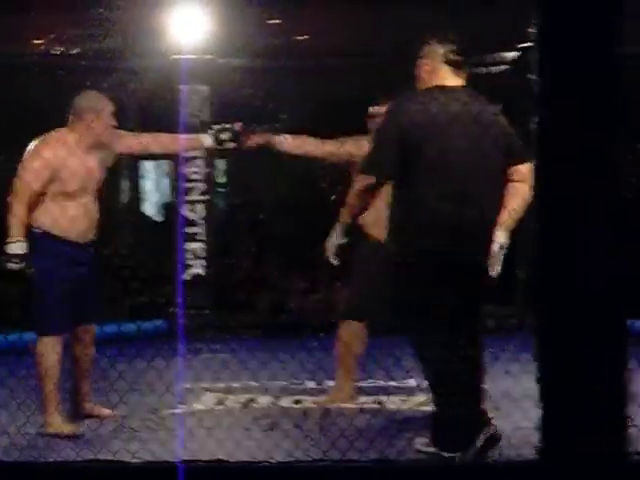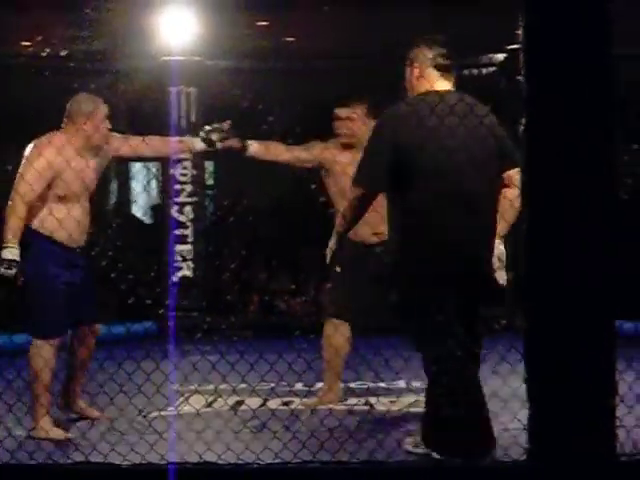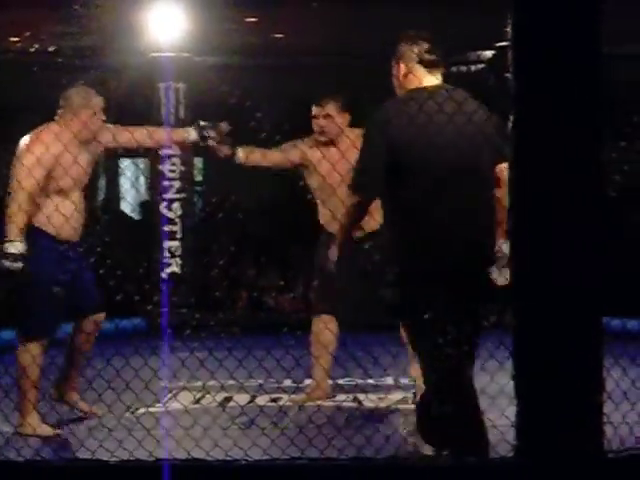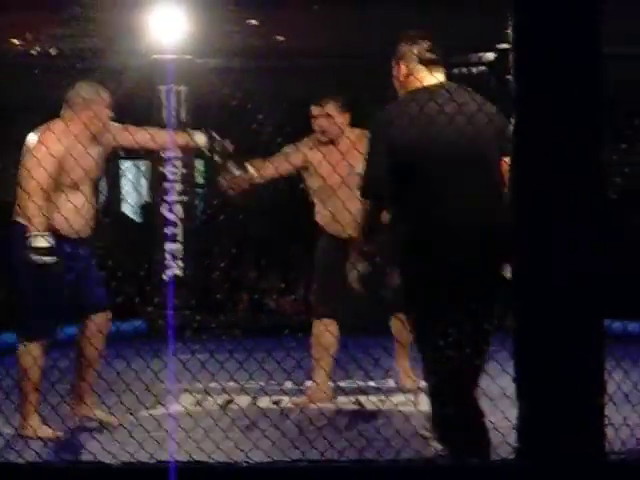
dt=0.1s
person 1, frame 1
left shoulder: (407, 109)
right shoulder: (491, 113)
left elbow: (371, 179)
right elbow: (523, 177)
left wrist: (342, 225)
right wrist: (499, 232)
left hip: (423, 248)
right hip: (475, 248)
left knee: (435, 341)
right knee: (461, 340)
left ankle: (470, 427)
right ankle: (449, 434)
person 1, frame 2
left shoulder: (398, 118)
right shoulder: (483, 116)
left elbow: (364, 191)
right elbow: (513, 182)
left wrist: (338, 235)
right wrist: (496, 240)
left hip: (425, 255)
right hip: (474, 253)
left knee: (444, 350)
right knee: (461, 345)
left ankle: (470, 440)
right ankle: (440, 435)
person 1, frame 3
left shoulder: (391, 117)
right shoulder: (478, 110)
left elbow: (364, 194)
right elbow: (503, 178)
left wrist: (339, 241)
right wrist: (498, 239)
left hip: (423, 254)
right hip: (475, 250)
left knee: (439, 348)
right knee: (459, 344)
left ankle: (466, 444)
right ankle: (432, 427)
person 1, frame 4
left shoulder: (394, 118)
right shoulder: (482, 107)
left elbow: (376, 198)
right elbow: (507, 173)
left wrist: (358, 253)
right wrist: (501, 234)
left hip: (430, 256)
right hip: (486, 249)
left knee: (443, 350)
right knee: (470, 345)
left ankle: (468, 447)
right ankle: (456, 431)
person 2, frame 1
left shoulder: (108, 144)
right shoulder: (50, 149)
left elbow: (155, 142)
left wrist: (205, 140)
left hip: (80, 249)
right hip: (48, 248)
left knee: (85, 326)
right knee: (53, 331)
left ankle: (83, 400)
right ankle: (52, 416)
person 2, frame 2
left shoulder: (101, 146)
right shoulder: (48, 152)
left elbow: (148, 145)
left wrist: (197, 143)
left hip: (73, 252)
right hip: (43, 249)
left knee: (87, 327)
right knee: (48, 334)
left ankle: (73, 397)
right ankle: (41, 420)
person 2, frame 3
left shoulder: (93, 138)
right shoulder: (42, 143)
left elbow: (141, 136)
left wrist: (190, 134)
left hip: (66, 246)
right hip: (37, 248)
left knee: (93, 316)
right knee: (36, 333)
left ankle: (66, 387)
person 2, frame 4
left shoulder: (100, 134)
right shoulder: (52, 139)
left elbow: (146, 137)
right elbow: (33, 190)
left wrist: (196, 140)
right wrist: (39, 239)
left hip: (75, 243)
right hip: (45, 244)
left knee: (98, 316)
right knee: (36, 333)
left ankle: (84, 401)
right ankle: (29, 419)
person 3, frame 1
right shoulder: (360, 147)
right elbow: (314, 147)
right wrist: (272, 140)
right hip: (376, 246)
right knee: (353, 315)
right ankle: (344, 386)
person 3, frame 2
right shoulder: (327, 151)
right elbow: (284, 152)
right wrist: (244, 145)
right hip: (356, 246)
right knee: (336, 315)
right ankle: (331, 387)
person 3, frame 3
right shoulder: (305, 149)
right elbow: (267, 157)
right wrist: (236, 153)
right hip: (337, 240)
right knee: (323, 310)
left ankle: (416, 363)
right ankle: (320, 383)
person 3, frame 4
left shoulder: (370, 142)
right shoulder: (305, 150)
right elbow: (269, 166)
right wrist: (241, 176)
right hip: (336, 242)
right knee: (324, 313)
left ankle: (403, 363)
right ankle: (321, 385)
